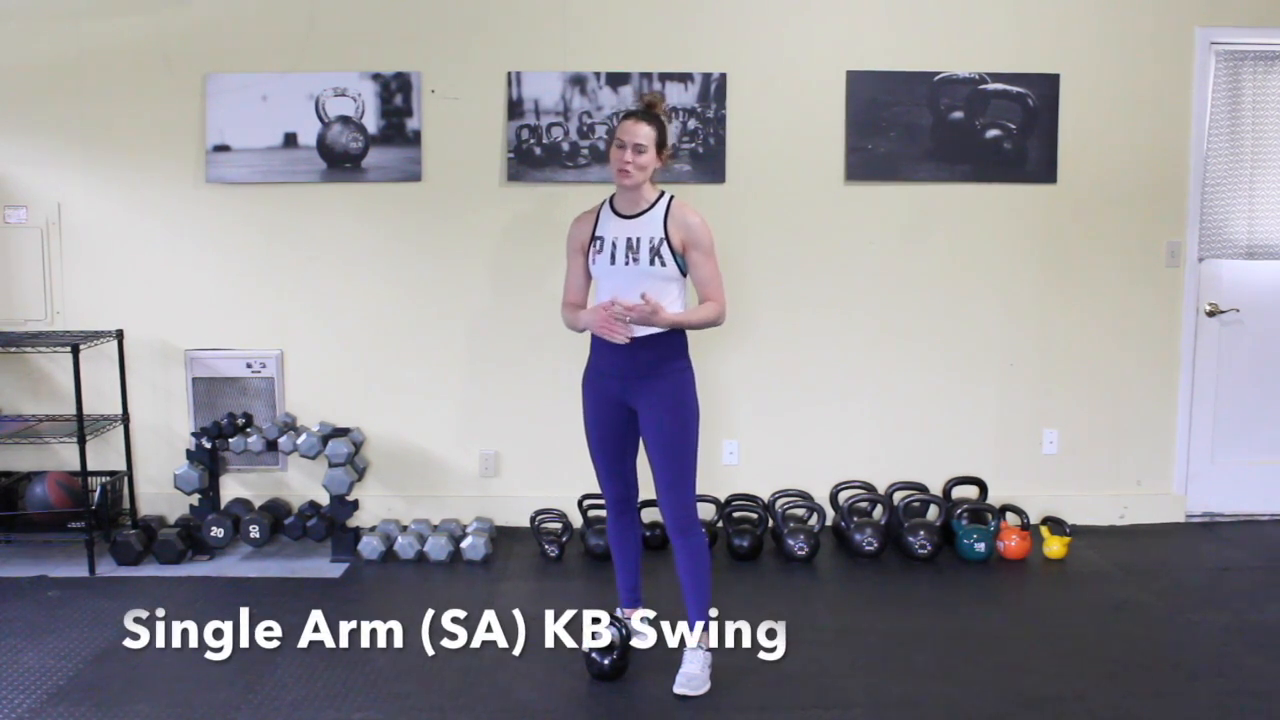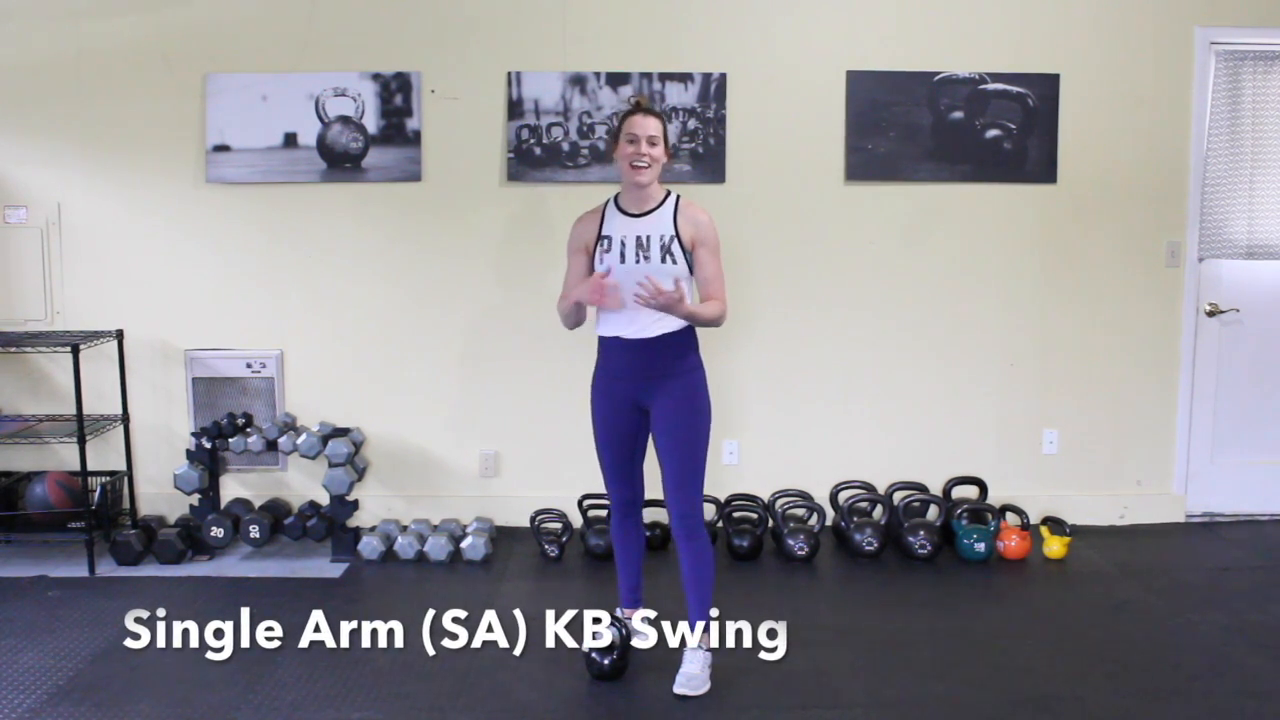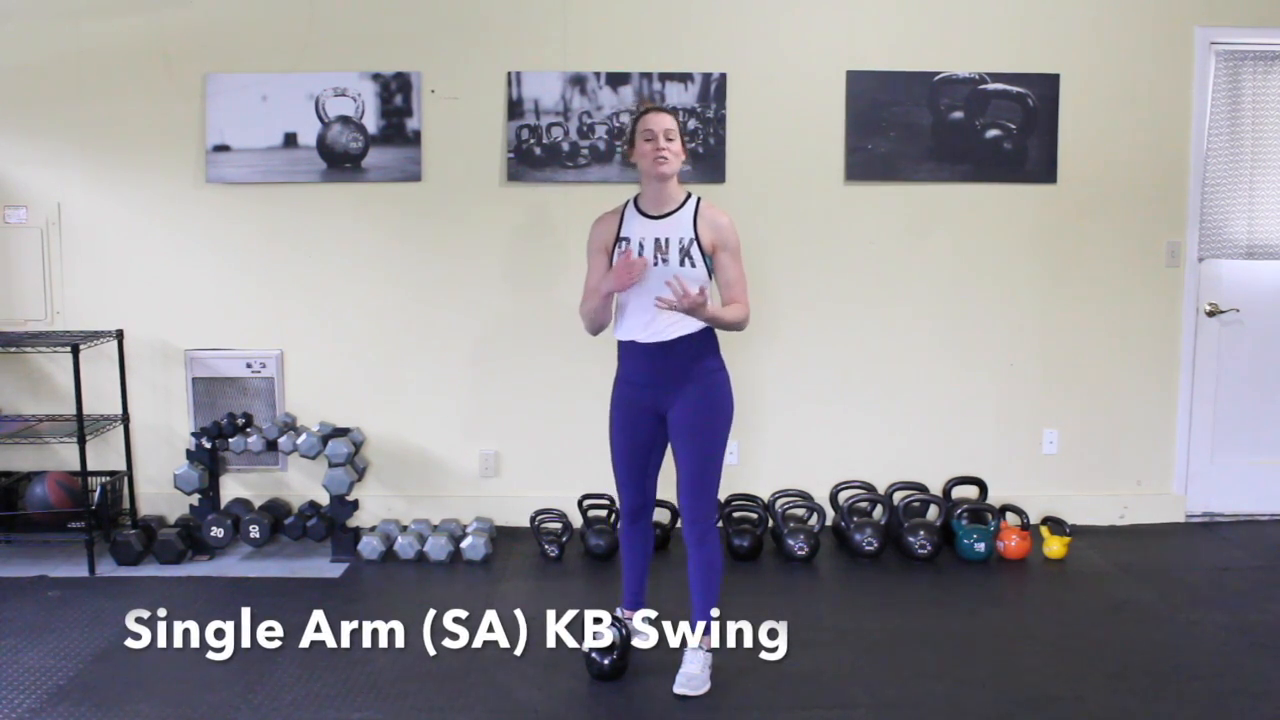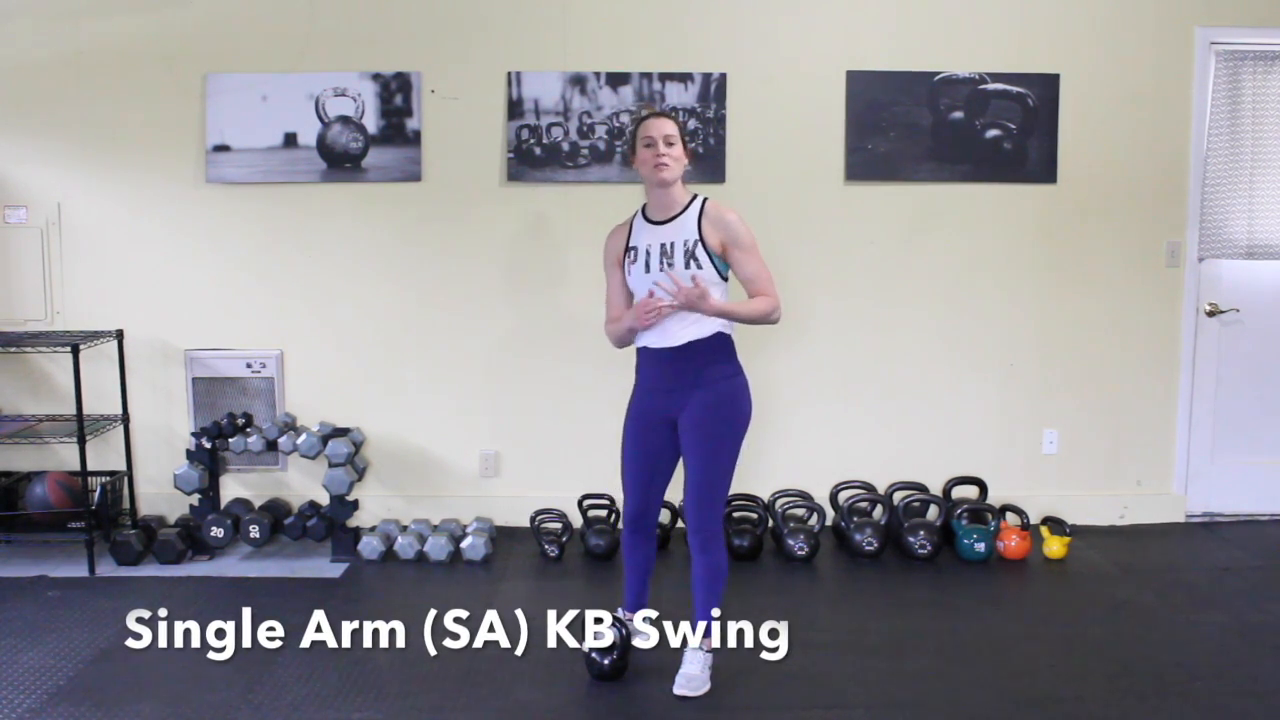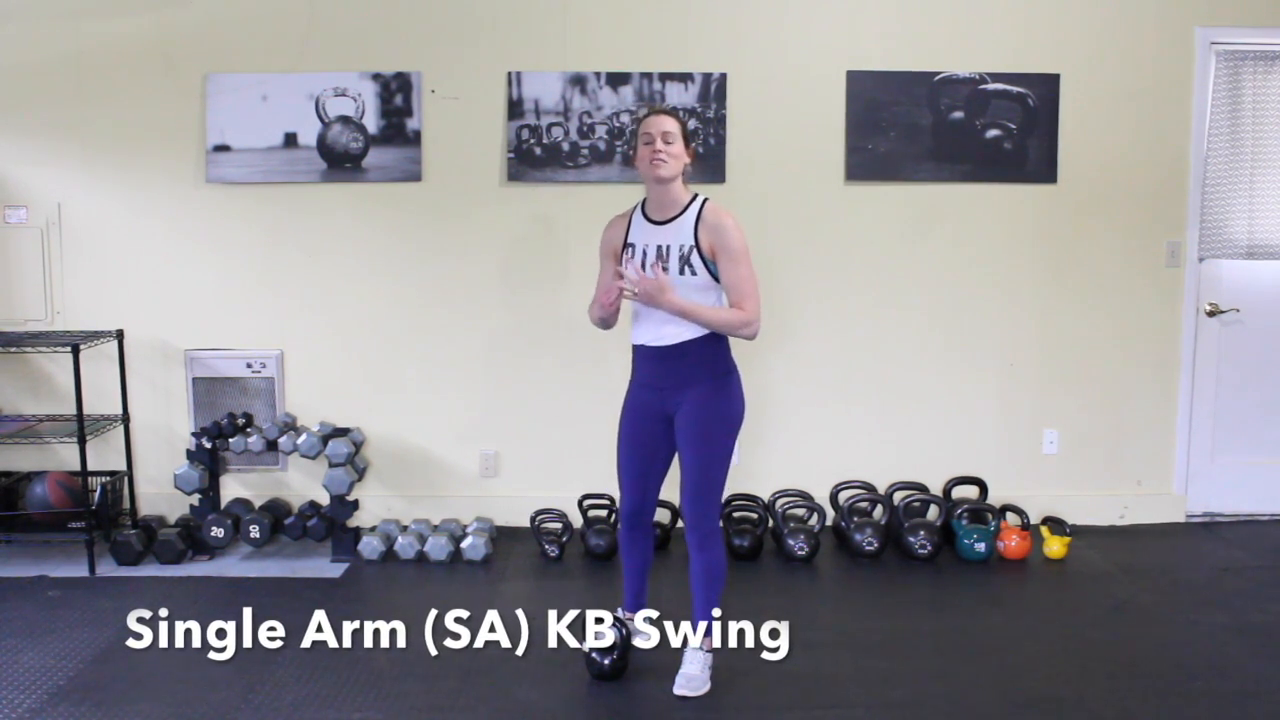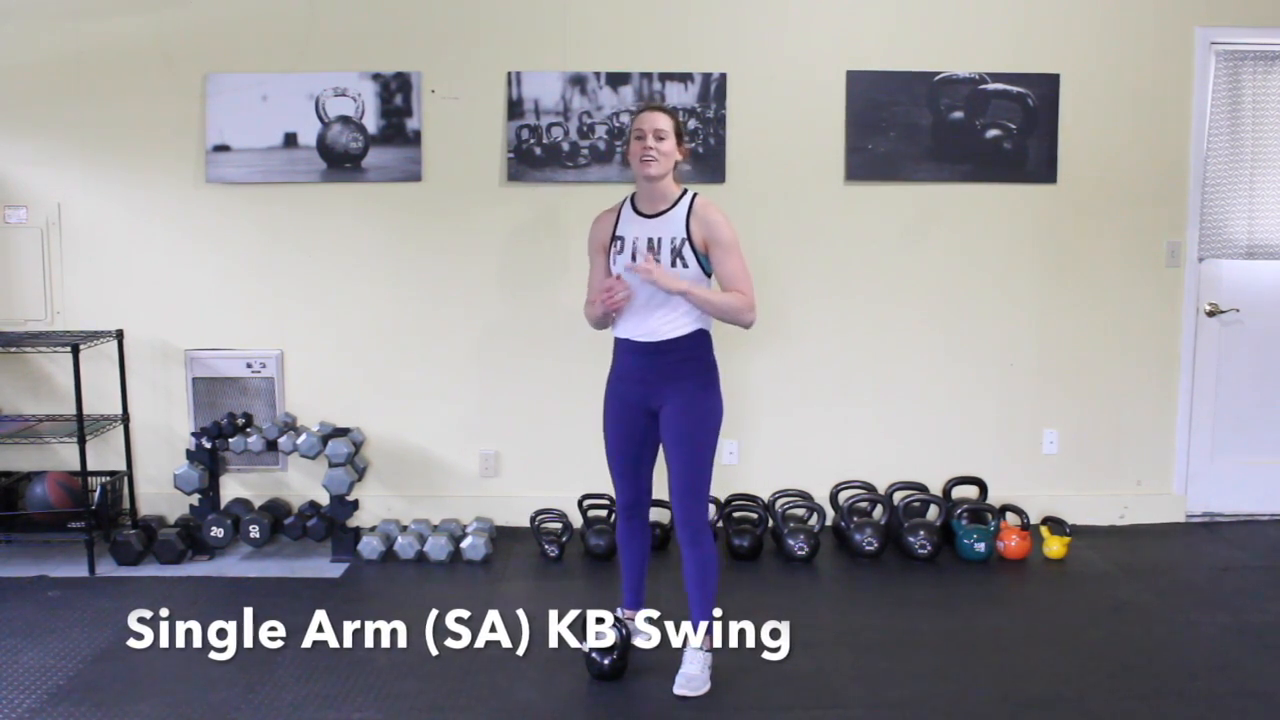
dt=0.4s
person 1, frame 1
left shoulder: (684, 221)
right shoulder: (586, 225)
left elbow: (715, 309)
right elbow: (569, 307)
left wrist: (662, 316)
right wrist: (588, 320)
left hip: (665, 374)
right hip: (604, 375)
left knee: (678, 511)
right knee: (618, 502)
left ankle: (699, 643)
right ankle: (629, 615)
person 1, frame 2
left shoulder: (692, 220)
right shoulder: (590, 225)
left elbow: (718, 308)
right elbow: (567, 319)
left wrist: (682, 307)
right wrist: (580, 298)
left hip: (677, 375)
right hip: (614, 375)
left knee: (685, 511)
right knee: (623, 503)
left ankle: (698, 644)
right ankle: (629, 615)
person 1, frame 3
left shoulder: (711, 221)
right shoulder: (608, 226)
left elbow: (740, 313)
right elbow: (591, 321)
left wrist: (702, 309)
right wrist: (612, 288)
left hip: (698, 378)
right hip: (634, 380)
left knee: (697, 515)
right knee: (633, 507)
left ankle: (700, 645)
right ankle: (630, 616)
person 1, frame 4
left shoulder: (719, 220)
right shoulder: (621, 238)
left elbow: (770, 307)
right elbow: (615, 334)
left wrist: (708, 304)
right wrist: (633, 320)
left hip: (714, 382)
right hip: (651, 386)
left knee: (702, 521)
right knee: (637, 513)
left ankle: (701, 647)
right ankle: (630, 619)
person 1, frame 5
left shoulder: (716, 224)
right shoulder: (620, 228)
left elbow: (749, 321)
right elbow: (603, 314)
left wrist: (672, 300)
right wrist: (605, 305)
left hip: (708, 382)
right hip: (646, 382)
left knee: (699, 517)
right knee: (633, 509)
left ankle: (701, 647)
right ankle: (631, 619)
person 1, frame 6
left shoulder: (706, 218)
right shoulder: (607, 224)
left elbow: (746, 311)
right elbow: (594, 317)
left wrist: (675, 283)
right wrist: (605, 304)
left hip: (689, 375)
right hip: (627, 376)
left knee: (689, 513)
right knee: (630, 504)
left ankle: (700, 646)
right ankle: (630, 617)
